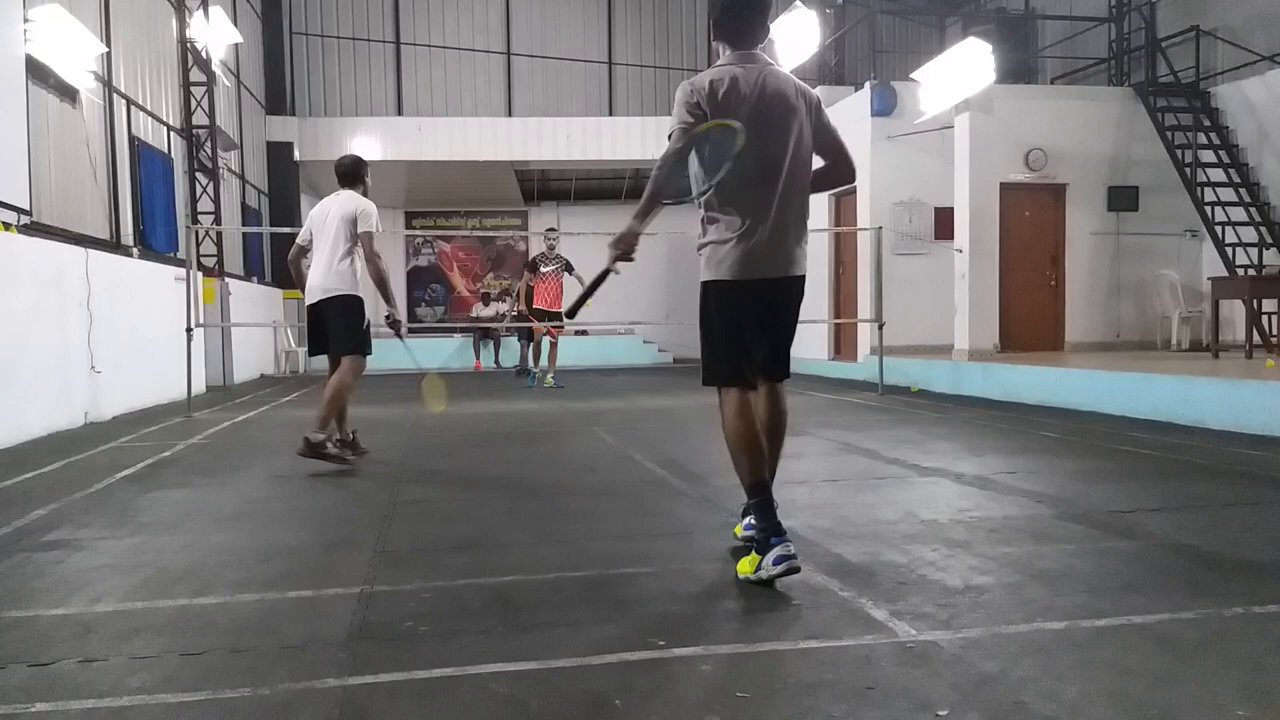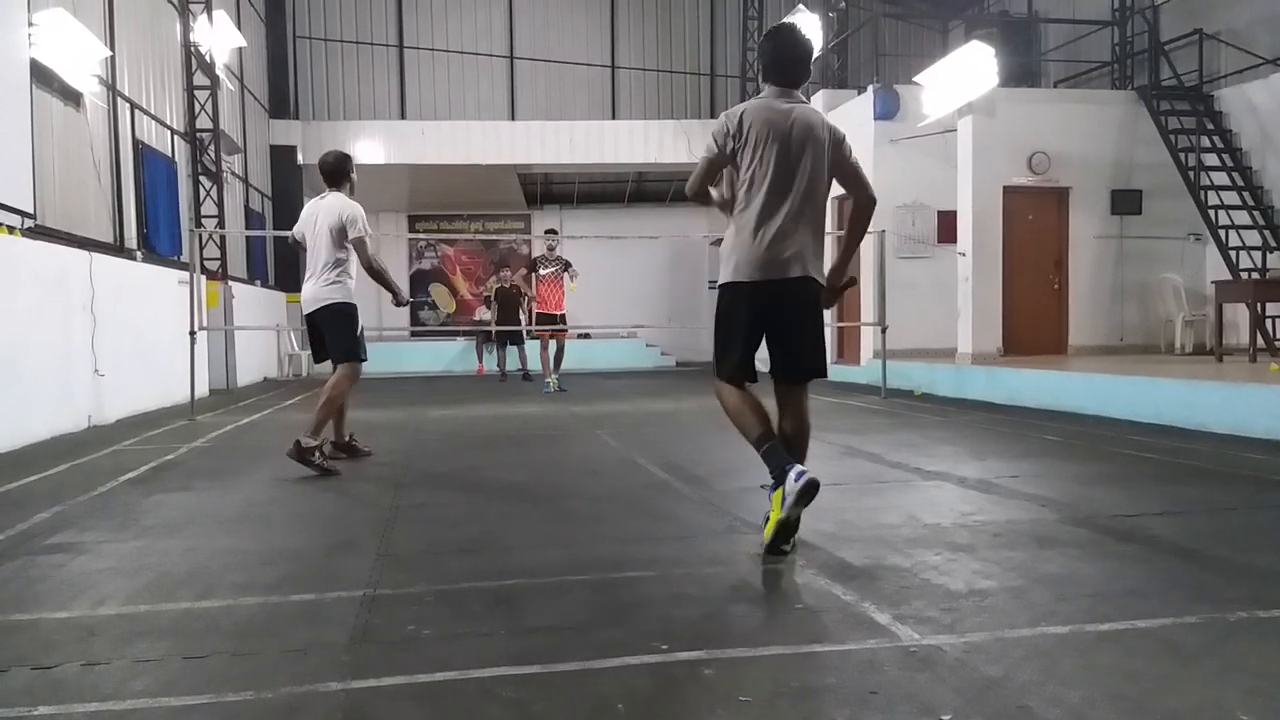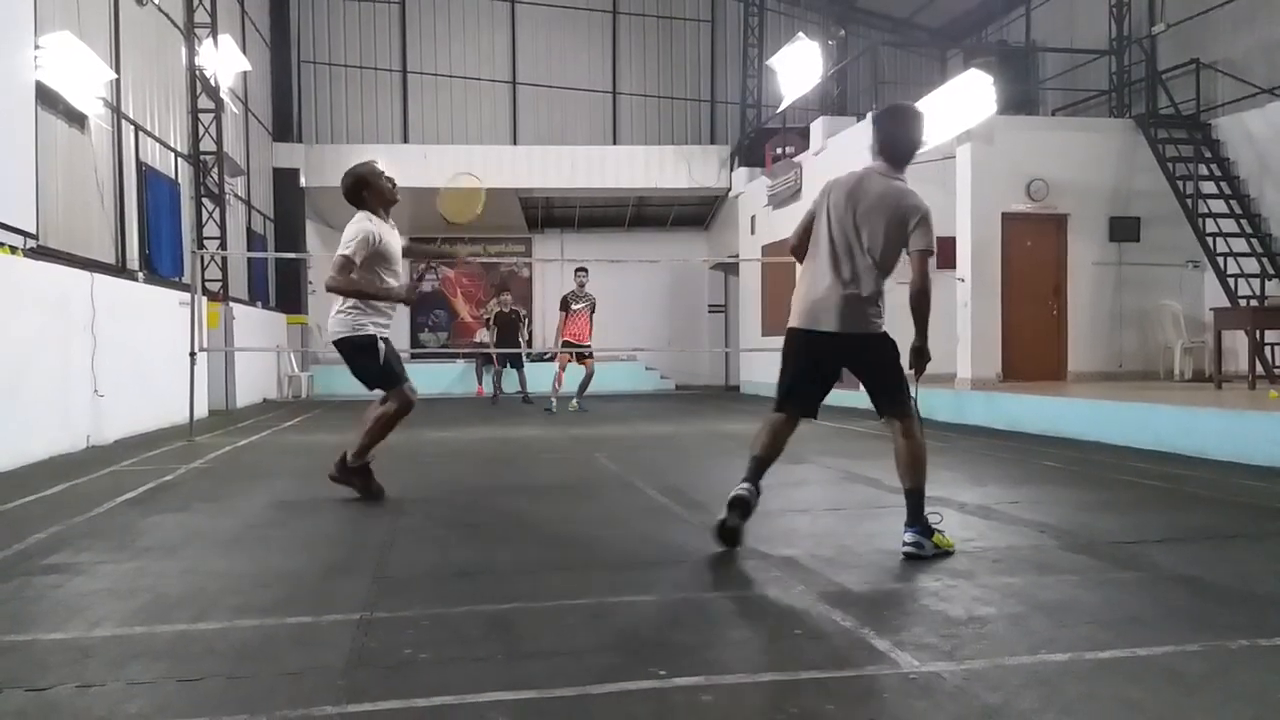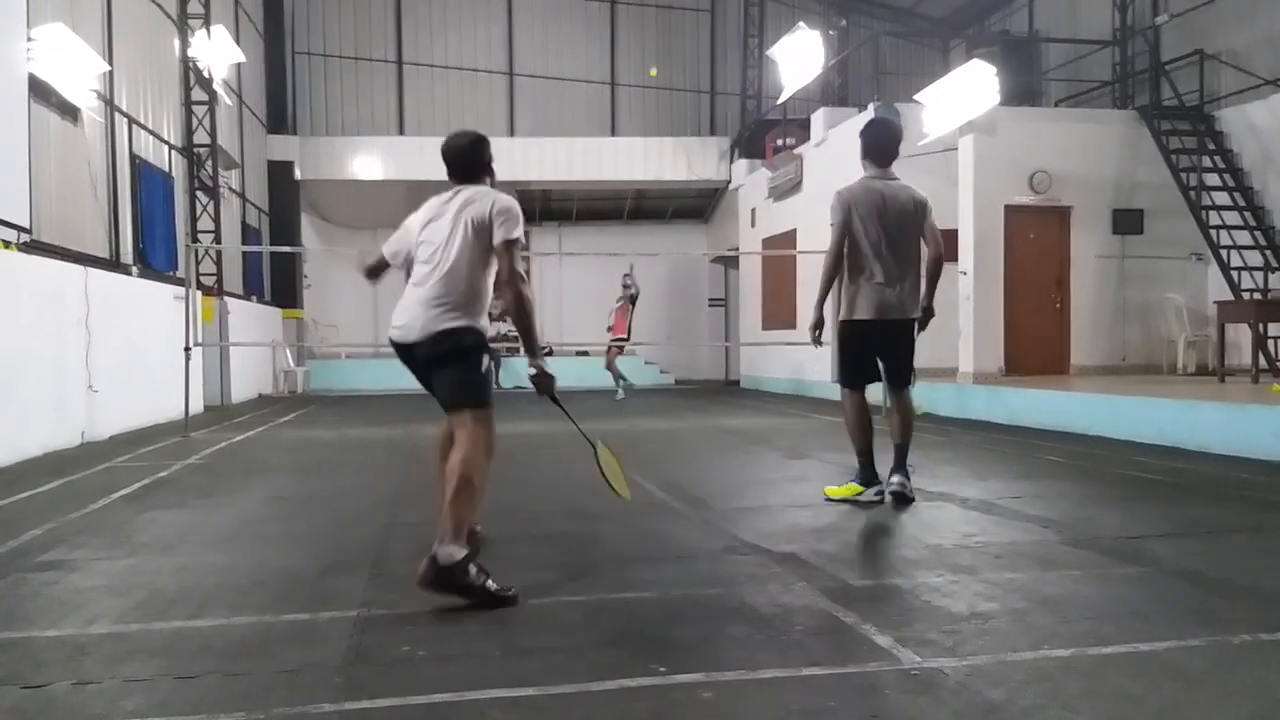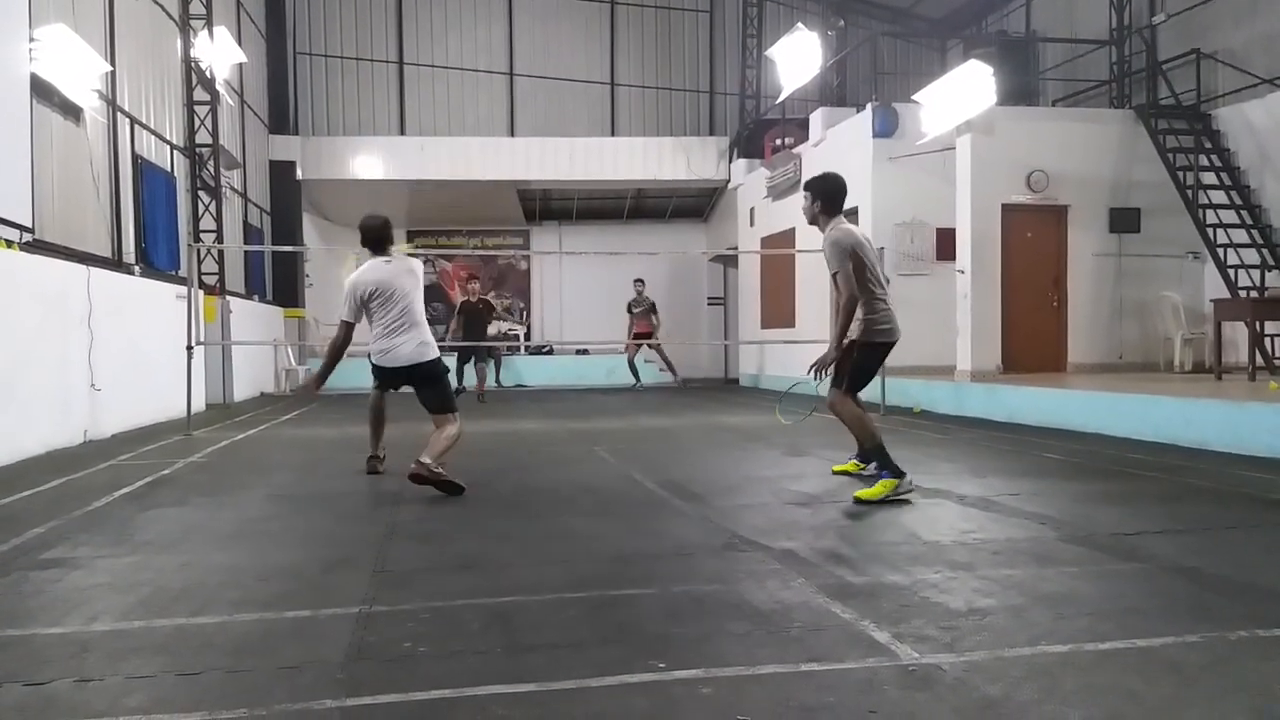
dt=1s
person 1, frame 1
left shoulder: (702, 88)
right shoulder: (799, 92)
left elbow: (675, 165)
right elbow: (843, 170)
left wrist: (636, 226)
left hip: (731, 262)
right hip: (788, 263)
left knee: (735, 391)
right knee: (768, 384)
left ankle: (771, 536)
right ankle: (760, 509)
person 1, frame 2
left shoulder: (739, 119)
right shoulder: (826, 129)
left elbow: (695, 188)
right elbow: (864, 199)
left wrist: (723, 200)
right wrist: (840, 267)
left hip: (746, 271)
right hip: (802, 274)
left knee: (731, 383)
right knee: (793, 390)
left ankle: (788, 472)
right ankle: (785, 519)
person 1, frame 3
left shoulder: (835, 187)
right shoulder: (913, 206)
left elbow: (797, 248)
right elbow: (920, 281)
right wrist: (921, 340)
left hip: (807, 320)
right hip: (862, 329)
left knee: (785, 414)
right knee: (904, 420)
left ankle: (748, 488)
right ankle: (917, 528)
person 1, frame 4
left shoulder: (847, 196)
right shoulder: (915, 198)
left elbow: (835, 255)
right elbow: (936, 254)
left wrist: (819, 308)
right wrist: (928, 300)
left hip: (859, 309)
right hip: (904, 310)
left knee: (853, 391)
right knee: (899, 391)
left ankle: (868, 479)
right ankle: (900, 470)
person 1, frame 5
left shoulder: (835, 239)
right shoulder: (852, 233)
left elbow: (849, 296)
left wrist: (832, 347)
left hip: (872, 331)
right hip: (878, 327)
left knee: (839, 399)
right knee: (845, 394)
left ankle: (892, 474)
right ankle: (867, 457)
person 2, frame 1
left shoulder: (320, 208)
right shoulder: (363, 205)
left elbow: (293, 258)
right elbow: (371, 259)
right wrist: (392, 307)
left hip: (316, 295)
right hip: (341, 292)
left knee: (338, 364)
right knee: (352, 363)
left ankle: (343, 436)
right ankle: (318, 436)
person 2, frame 2
left shoulder: (310, 207)
right shoulder: (350, 208)
left elbow: (297, 239)
right elbow: (368, 261)
right wrist: (397, 292)
left hip: (311, 299)
right hip: (335, 298)
left knee: (343, 368)
right knee: (349, 369)
left ankle: (341, 440)
right ankle: (309, 442)
person 2, frame 3
left shoulder: (383, 225)
right shoulder: (364, 229)
left elbow: (401, 249)
right elbow: (336, 280)
left wrist: (440, 253)
right wrist: (391, 292)
left hip: (369, 328)
right hip: (357, 329)
left knee: (392, 401)
right knee: (403, 398)
left ankle: (351, 464)
right ankle: (356, 462)
person 2, frame 4
left shoulder: (424, 213)
right shoulder: (500, 204)
left elbow: (373, 268)
right elbow: (512, 280)
left wrist: (389, 256)
right wrist: (535, 358)
left hip: (406, 330)
right hip: (451, 330)
left knee: (460, 417)
right knee: (477, 438)
left ankle: (455, 530)
right ankle: (449, 559)
person 2, frame 5
left shoulder: (357, 280)
right shoulder: (415, 267)
left elbow: (343, 336)
left wrist: (320, 376)
left hip: (387, 359)
right hip: (425, 357)
left knee: (380, 391)
right knee: (450, 424)
left ankle: (375, 456)
right ankle: (426, 462)
